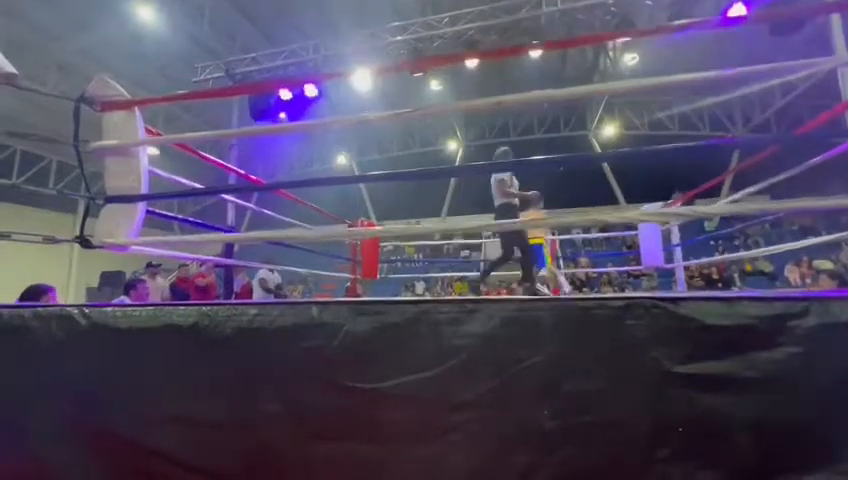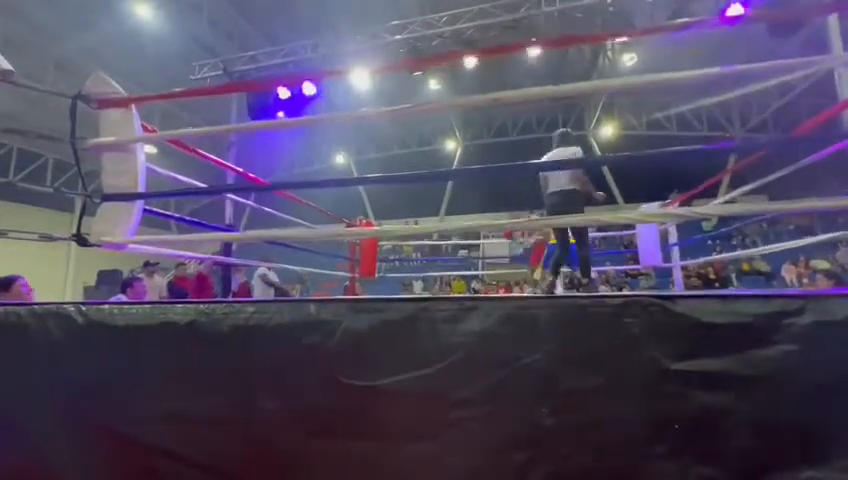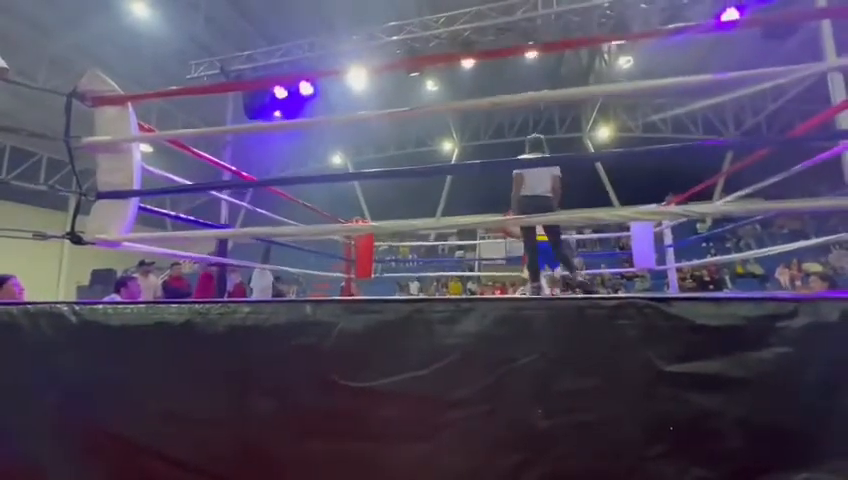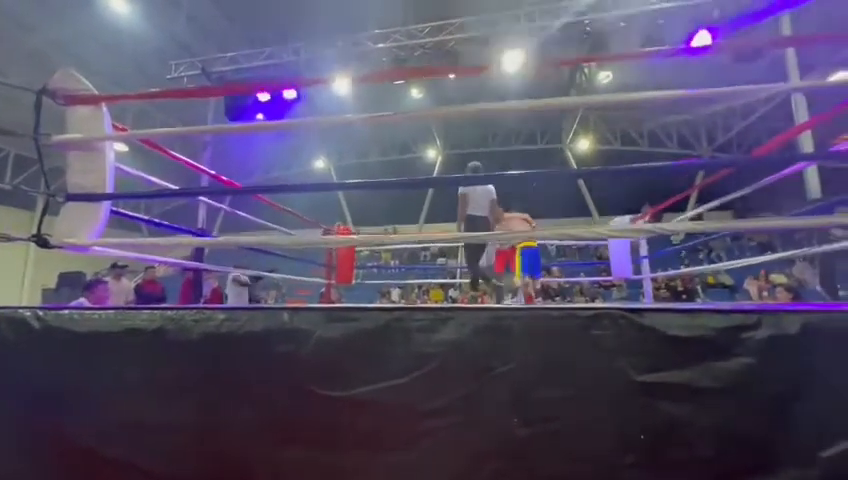
dt=0.7s
person 1, frame 1
left shoulder: (499, 173)
right shoulder: (503, 169)
right elbow: (503, 191)
right wrist: (527, 195)
left hip: (506, 214)
right hip: (507, 213)
right knee: (526, 250)
person 1, frame 2
left shoulder: (546, 157)
right shoulder: (576, 151)
left elbow: (544, 186)
right elbow: (578, 176)
right wrist: (594, 193)
left hip: (552, 202)
right hip: (571, 199)
left knee: (563, 246)
right knee: (582, 243)
left ankle: (551, 281)
right ankle: (586, 282)
person 1, frame 3
left shoulder: (521, 160)
left elbow: (516, 188)
right elbow: (556, 189)
left wrist: (514, 210)
right wrist: (554, 205)
left hip: (526, 204)
right hip: (546, 204)
left knee: (531, 248)
right knee: (556, 245)
left ankle: (535, 285)
right ankle: (575, 277)
person 1, frame 4
right shoulder: (490, 186)
left elbow: (462, 205)
right elbow: (494, 210)
left wrist: (459, 224)
right wrist: (492, 226)
left hip: (472, 222)
right hip: (485, 224)
left knee: (471, 261)
right knee: (474, 261)
left ankle: (491, 284)
right ankle: (476, 290)
